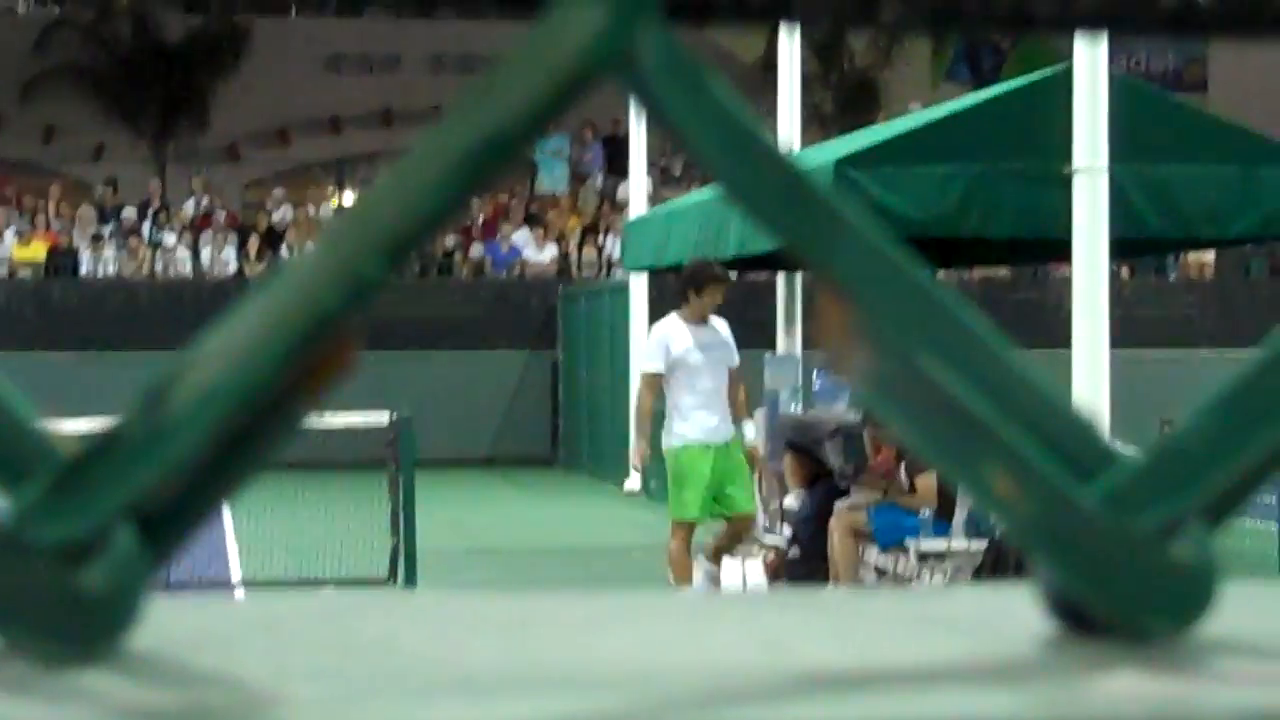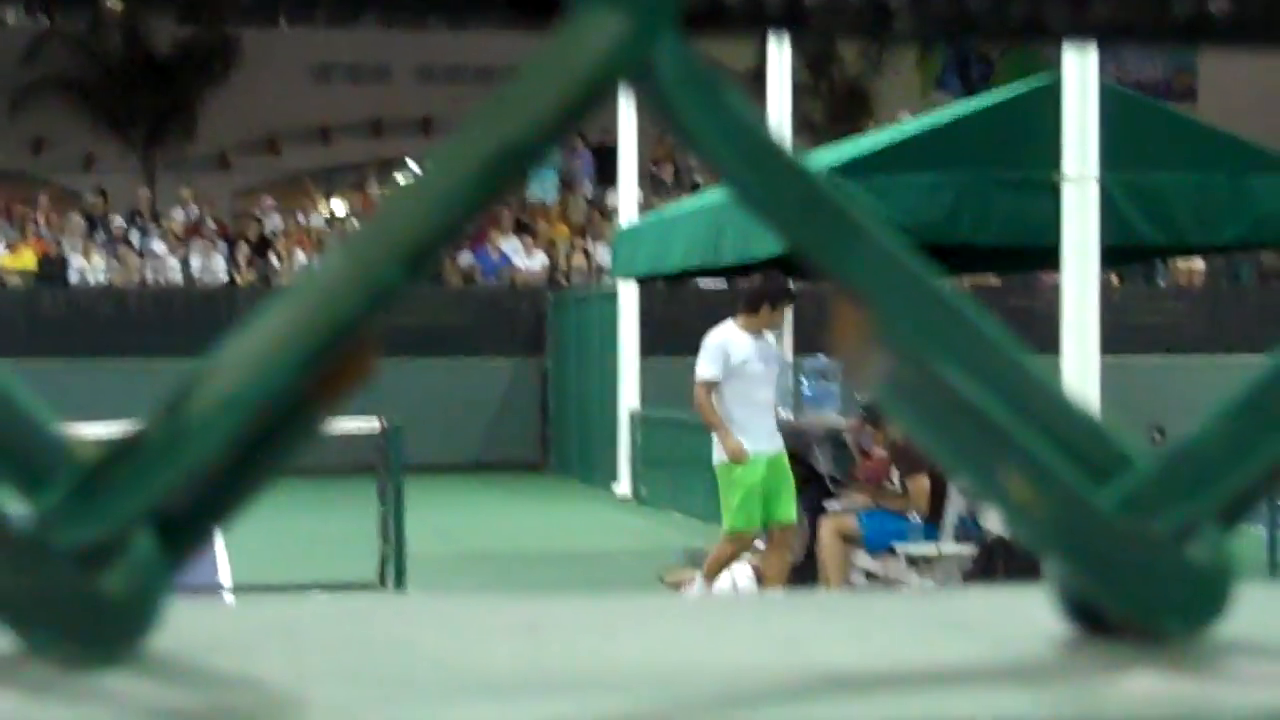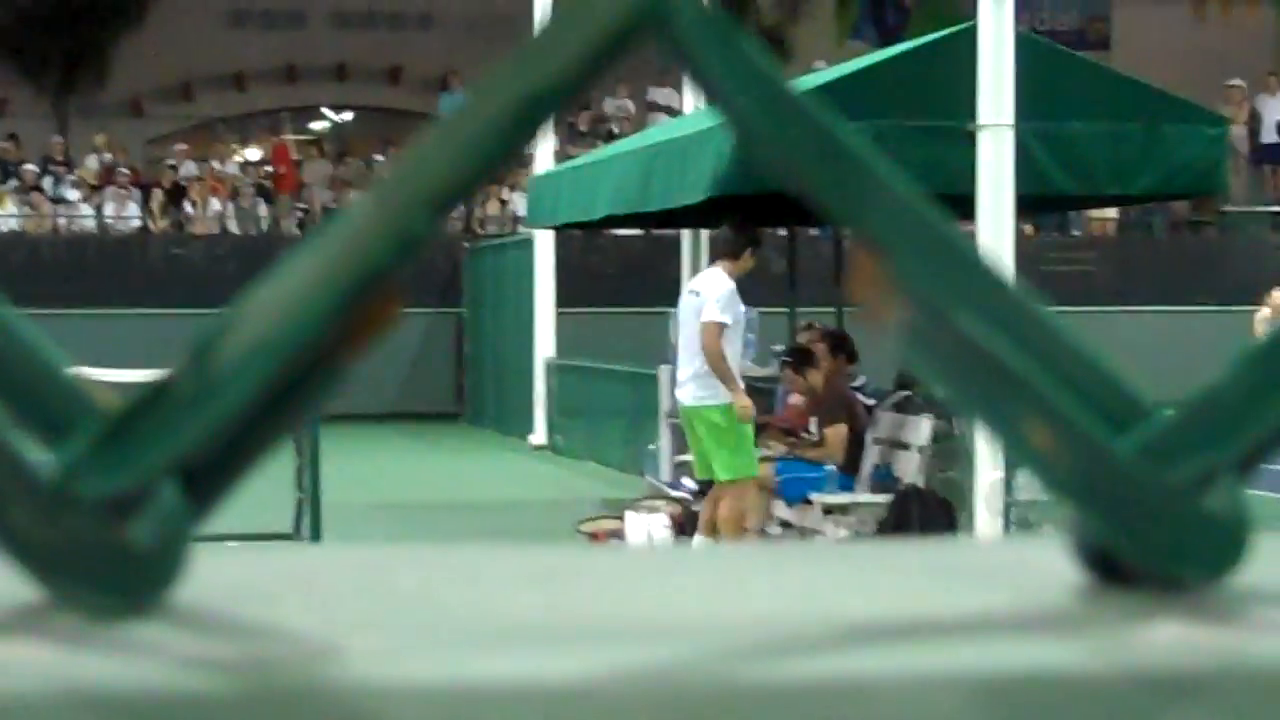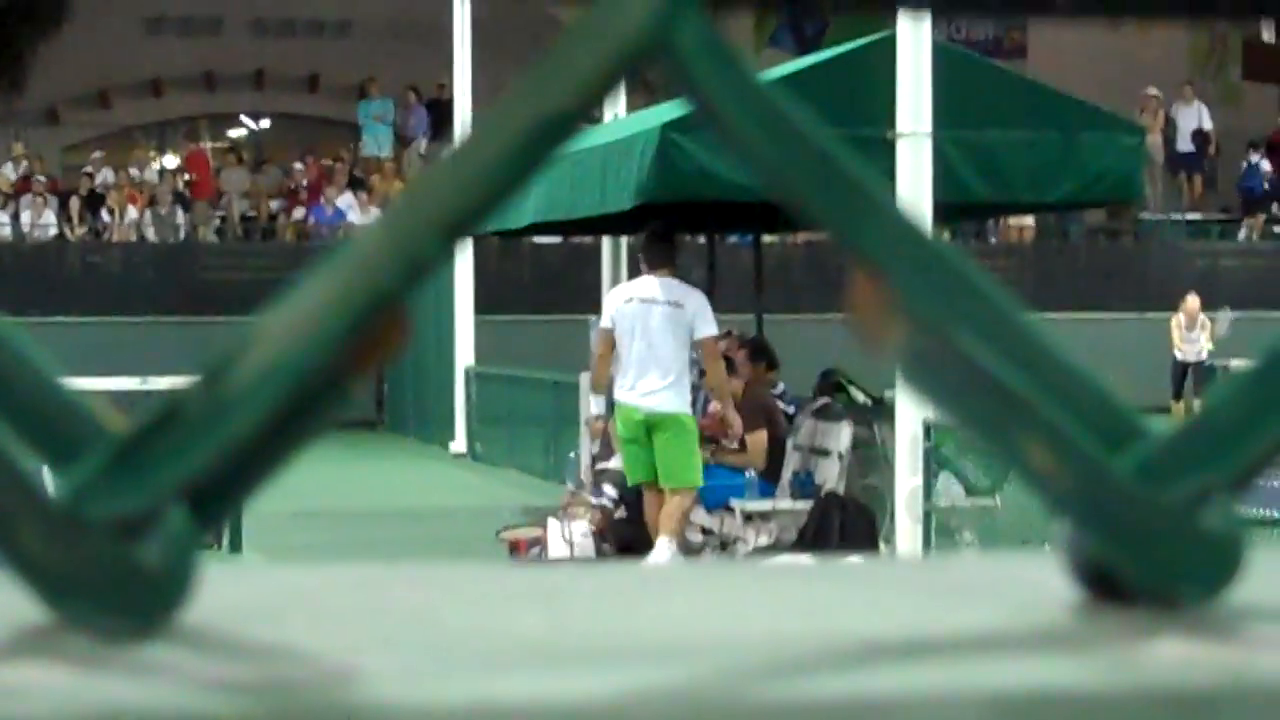
dt=0.4s
person 1, frame 1
left shoulder: (722, 329)
right shoulder: (664, 333)
right elbow: (647, 390)
left wrist: (747, 431)
right wrist: (641, 440)
left hip: (726, 441)
right hip: (686, 444)
left knee: (745, 518)
right knee: (684, 525)
left ankle: (707, 567)
person 1, frame 2
left shoulder: (769, 342)
right shoulder: (721, 340)
right elbow: (701, 394)
right wrist: (725, 436)
left hip: (774, 453)
right hip: (738, 456)
left knee: (783, 532)
right knee: (741, 536)
right ankle: (699, 589)
person 1, frame 3
left shoulder: (699, 284)
right shoulder: (722, 286)
right elbow: (710, 343)
right wrist: (737, 391)
left hip: (693, 398)
right hip: (714, 401)
left knee: (723, 482)
right knee: (738, 484)
person 1, frame 4
left shoulder: (617, 295)
right shoulder: (692, 298)
left elbow: (601, 355)
right elbow: (712, 360)
left wrist: (597, 405)
right wrist: (728, 408)
left hip: (628, 406)
right hip: (673, 408)
left knee: (652, 488)
right knee: (681, 490)
left ankle: (663, 559)
right ankle: (662, 556)
